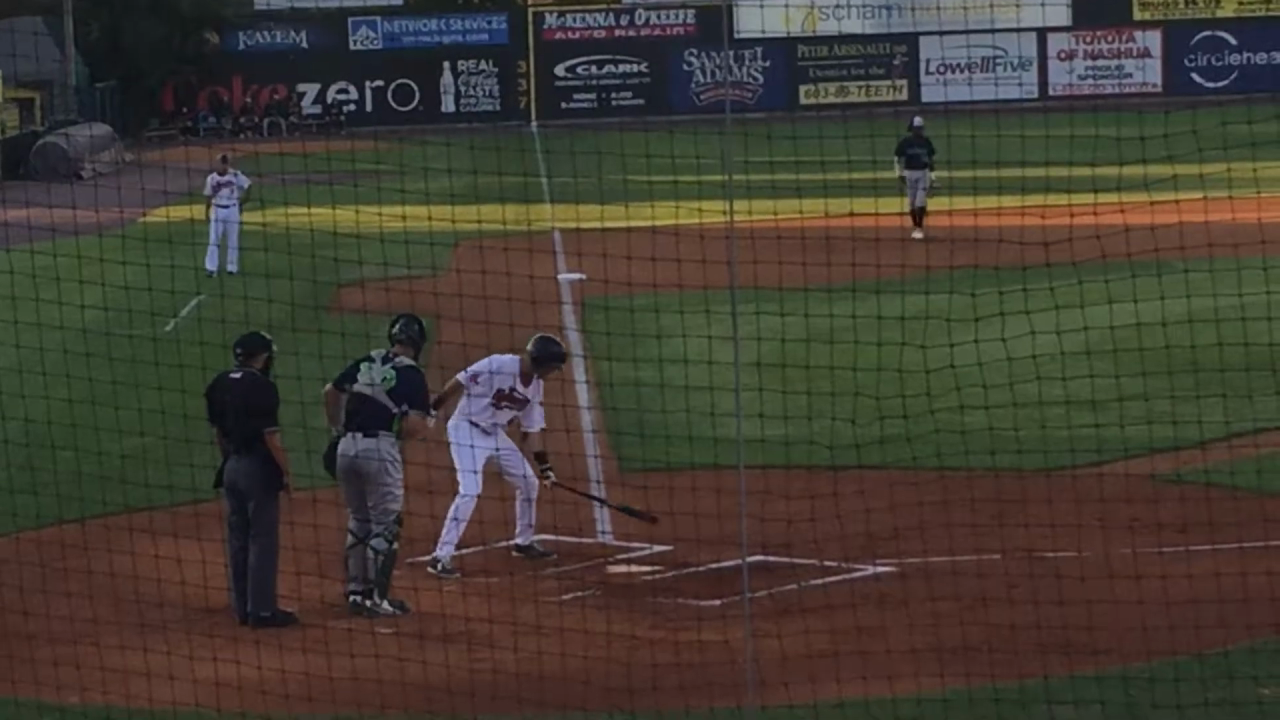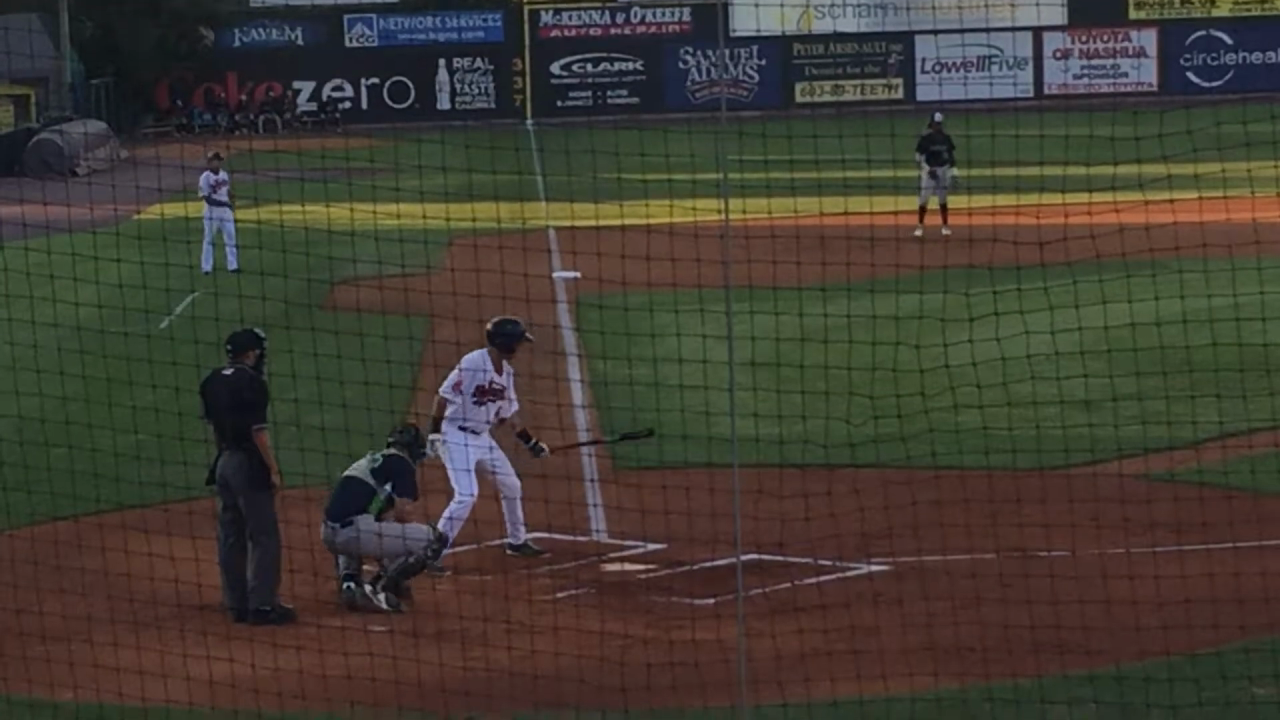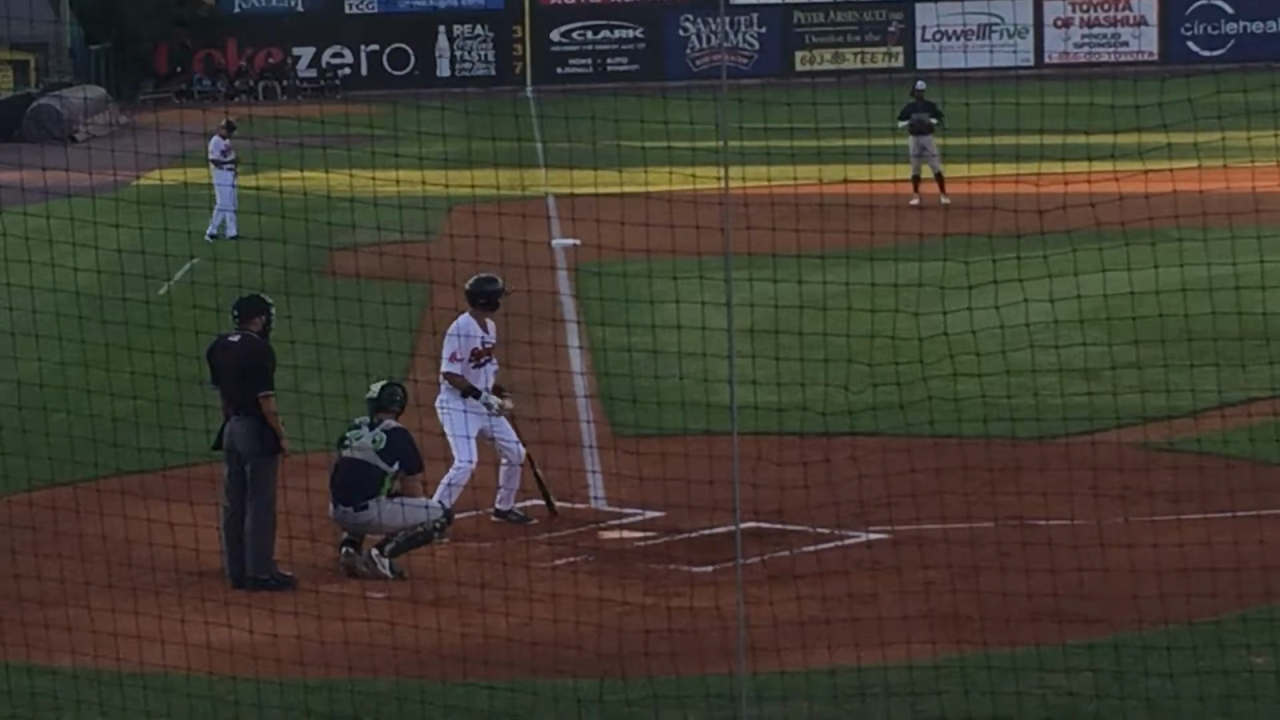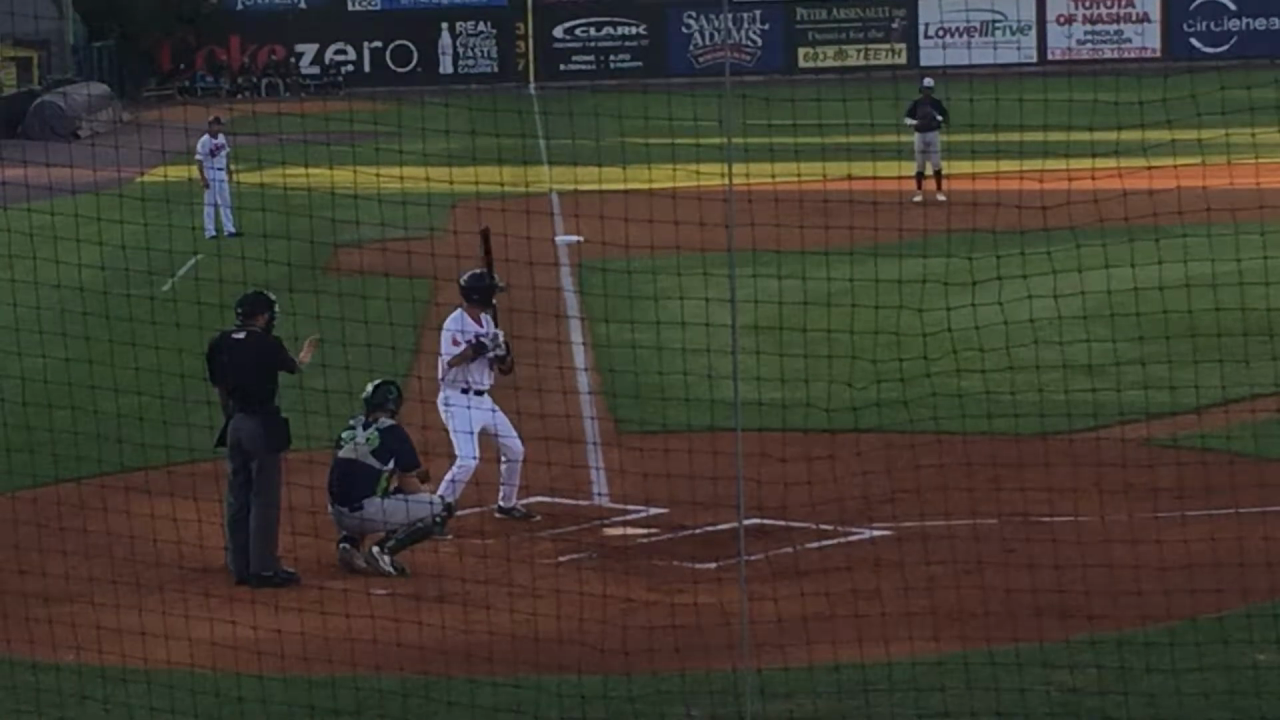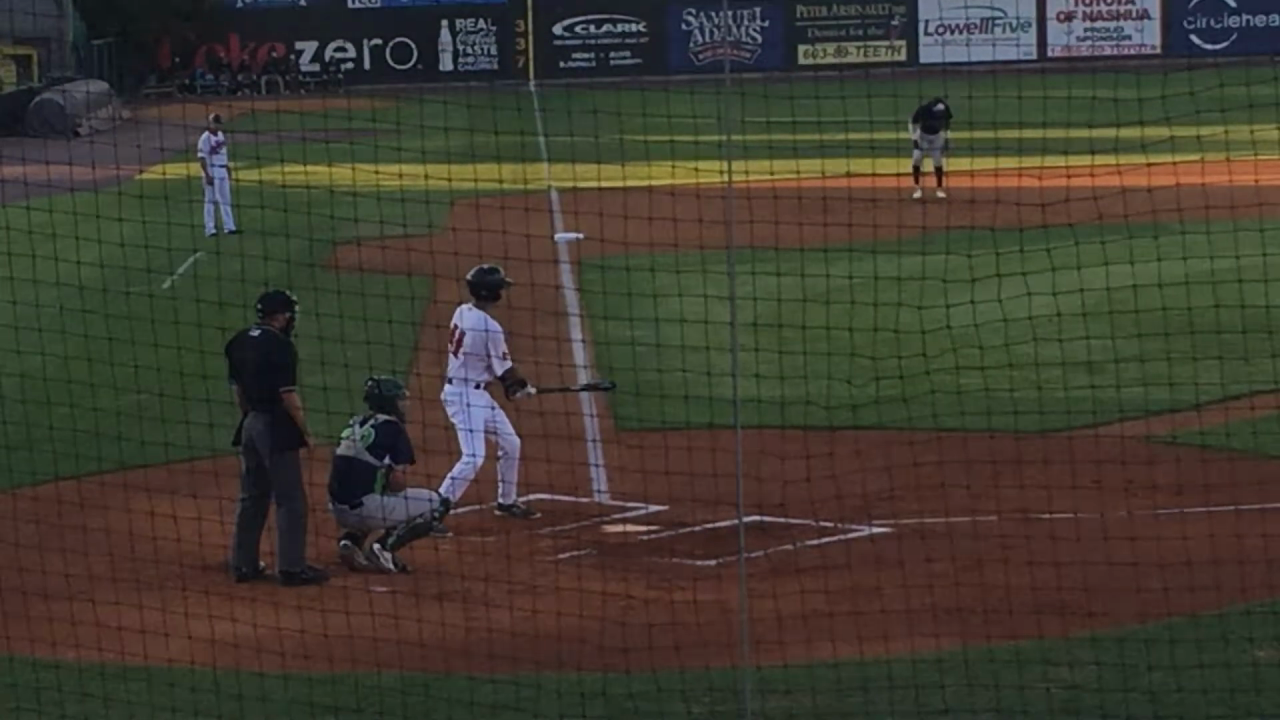
dt=1s
person 1, frame 1
left shoulder: (219, 385)
right shoulder: (261, 386)
left elbow: (218, 433)
right elbow: (271, 436)
right wrist: (286, 471)
left hip: (231, 467)
right hip: (258, 468)
left knee: (238, 539)
right knee: (263, 540)
left ankle: (243, 607)
right ankle: (262, 610)
person 1, frame 2
left shoulder: (212, 381)
right shoulder: (251, 383)
left elbow: (214, 425)
right elbow: (258, 432)
right wrist: (273, 470)
left hip: (224, 463)
right hip: (248, 465)
left knee: (230, 536)
right knee: (264, 536)
left ankle: (237, 603)
right ankle: (262, 604)
person 1, frame 3
left shoulder: (219, 346)
right shoulder: (259, 349)
left elbow: (221, 391)
right elbow: (265, 400)
right wrist: (281, 434)
left hip: (231, 429)
right hip: (256, 431)
left knee: (233, 502)
right knee: (260, 503)
left ankle: (237, 570)
right ankle: (260, 572)
person 1, frame 4
left shoulder: (219, 344)
right shoulder: (267, 344)
left elbow: (221, 390)
right elbow: (297, 367)
right wrist: (308, 349)
left hip: (235, 426)
right hip: (263, 426)
left knee: (238, 499)
right knee: (265, 500)
left ankle: (241, 567)
right ankle: (264, 569)
person 1, frame 5
left shoulder: (238, 342)
right shoulder: (280, 345)
left elbow: (238, 388)
right elbow: (288, 396)
right wrist: (305, 432)
left hip: (250, 424)
right hip: (276, 427)
left knee: (252, 497)
right knee: (291, 499)
left ankle: (244, 563)
right ankle: (291, 567)
person 2, frame 1
left shoulder: (536, 386)
right shoulder: (498, 365)
left elbow: (531, 430)
right elbow: (460, 381)
left wrist: (544, 465)
right wrist: (433, 408)
left hip: (495, 434)
right hip: (467, 430)
left knee: (529, 482)
right knee: (469, 491)
left ankle: (523, 542)
right ankle: (439, 556)
person 2, frame 2
left shoulder: (506, 371)
right shoulder: (473, 363)
left elbow: (507, 413)
right elbow: (443, 397)
left wrist: (531, 442)
right wrist: (434, 432)
left hip: (480, 436)
right hip: (456, 435)
left knee: (512, 485)
right knee: (466, 496)
left ankle: (517, 541)
person 2, frame 3
left shoulder: (490, 326)
right shoulder: (460, 329)
right elbow: (449, 373)
left wrist: (499, 394)
right wrist: (480, 395)
left hip: (483, 404)
right hip: (456, 404)
left knee: (515, 453)
right knee: (466, 464)
left ankle: (503, 507)
person 2, frame 4
left shoulder: (488, 322)
right shoulder: (455, 323)
left elbow: (505, 368)
right elbow: (451, 360)
left wrist: (501, 350)
right wrist: (483, 344)
left hip: (482, 399)
right hip: (458, 399)
left knee: (514, 449)
right knee: (468, 460)
left ankle: (507, 504)
person 2, frame 5
left shoulder: (463, 312)
right shoulder: (488, 327)
right elbow: (502, 369)
left wrist: (512, 383)
right wrist: (523, 384)
left hip: (477, 393)
right hip: (464, 394)
left knee: (511, 443)
right knee: (473, 458)
left ankle: (507, 502)
person 3, frame 1
left shoulder: (365, 362)
right shoulder: (412, 374)
left elbow: (330, 391)
right elbow: (416, 428)
left wrist: (337, 430)
right wrist: (412, 426)
left hip: (347, 447)
right hip: (379, 449)
left knee: (358, 522)
right knee: (385, 525)
left ankle: (355, 592)
right ankle: (376, 598)
person 3, frame 2
left shoulder: (370, 460)
right shoulder: (401, 464)
right elbow: (403, 512)
left hip: (331, 533)
right hip: (356, 529)
right knee: (435, 540)
left ankle: (348, 584)
right ankle: (377, 590)
person 3, frame 3
left shoulder: (353, 429)
right shoulder: (399, 435)
right elbow: (414, 491)
left hip: (338, 513)
right hip: (368, 512)
right knee: (441, 515)
left ankle: (349, 548)
right ankle: (382, 553)
person 3, frame 4
left shoulder: (349, 430)
right shoulder: (394, 433)
right elbow: (410, 487)
right wrist: (426, 490)
left hip: (339, 513)
right hip: (366, 511)
right knee: (441, 509)
left ankle: (349, 543)
right ankle: (383, 550)
person 3, frame 5
left shoulder: (353, 426)
right shoulder: (392, 428)
right elbow: (396, 482)
right wrist: (405, 492)
left hip: (340, 510)
right hip: (364, 508)
right knee: (438, 504)
left ankle: (350, 541)
right ankle: (384, 547)
